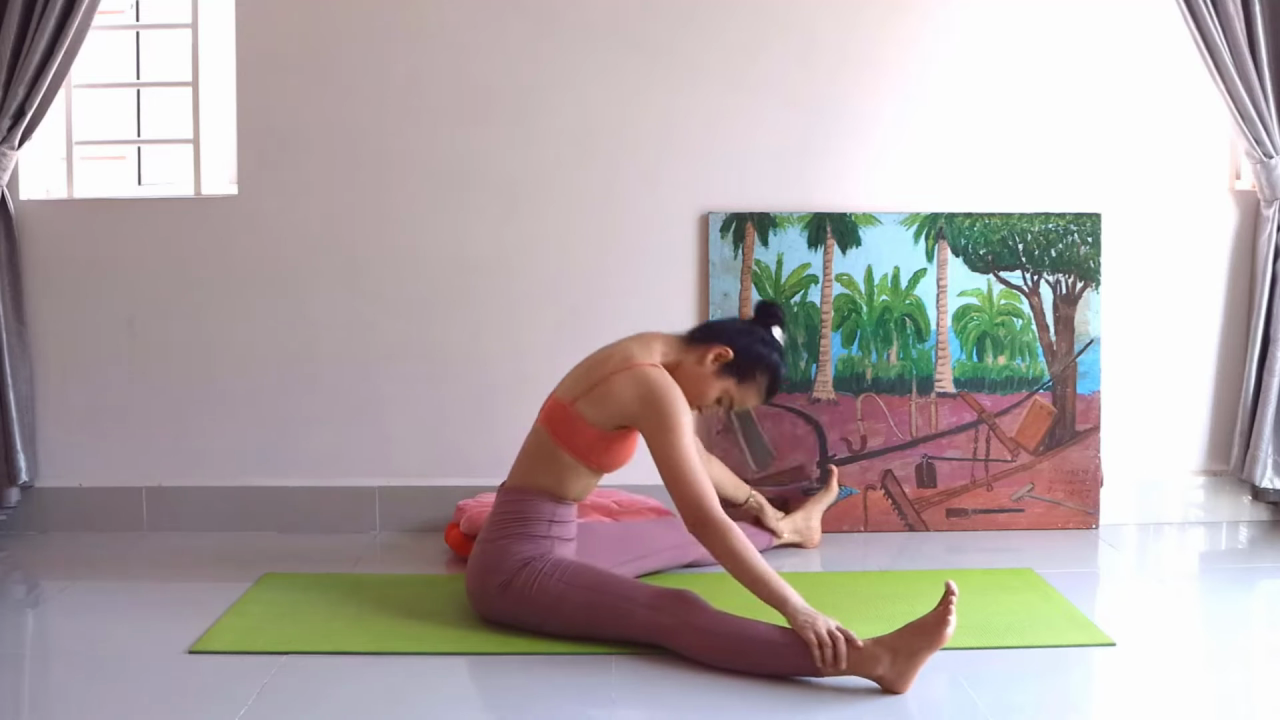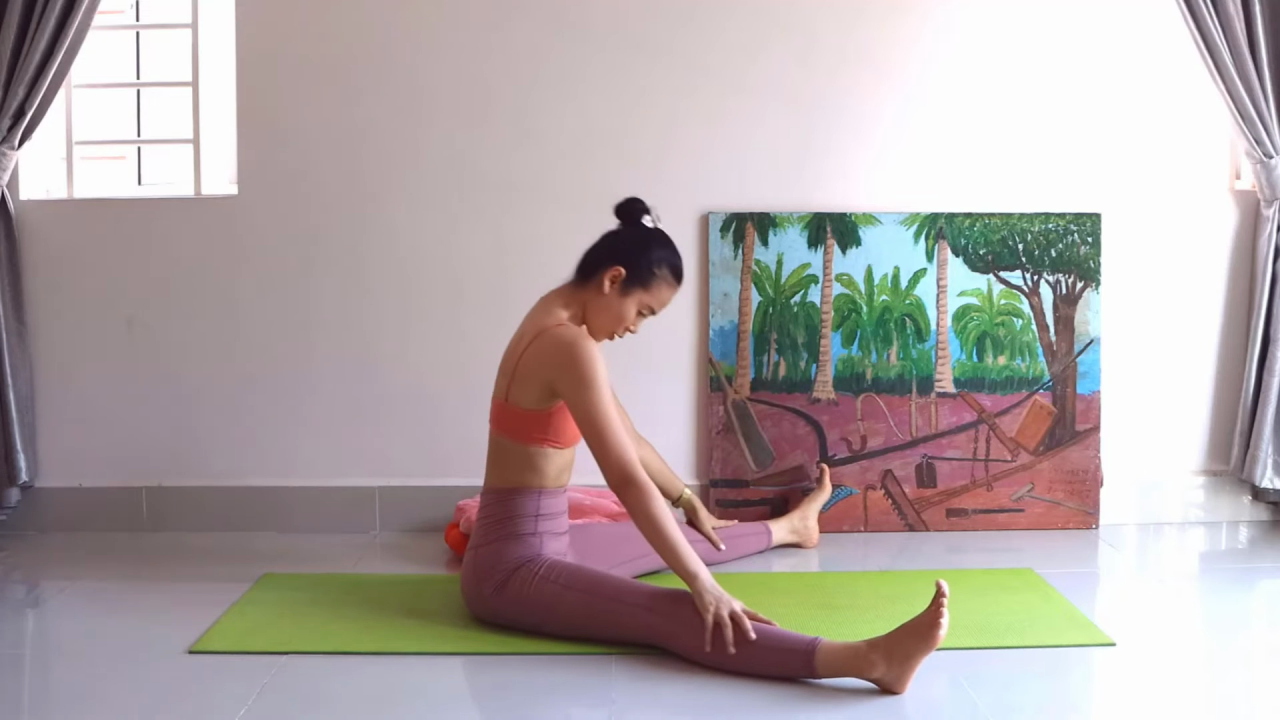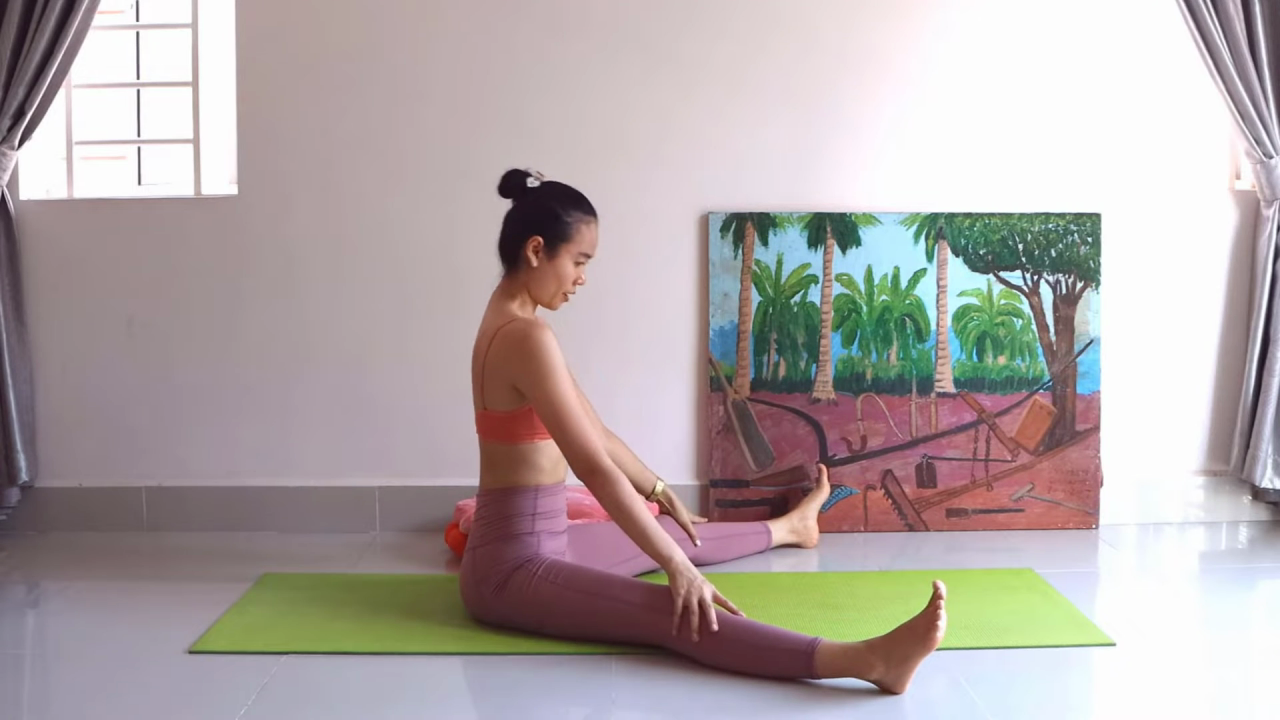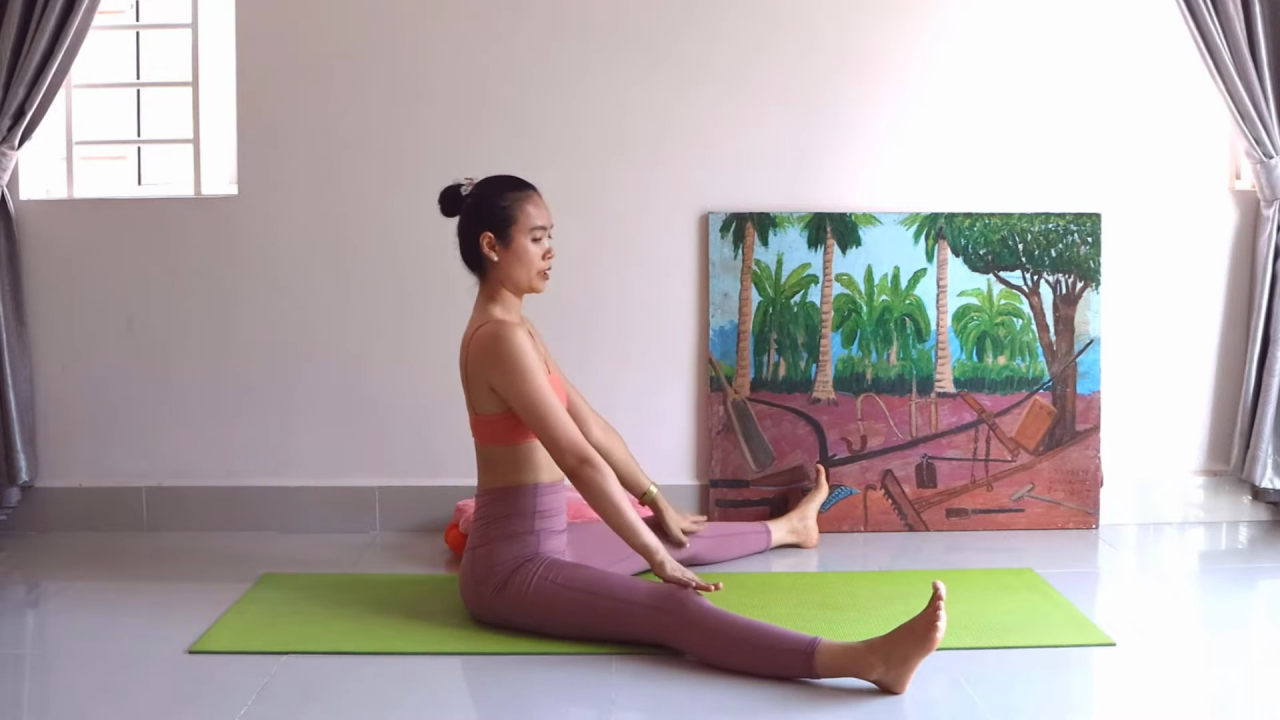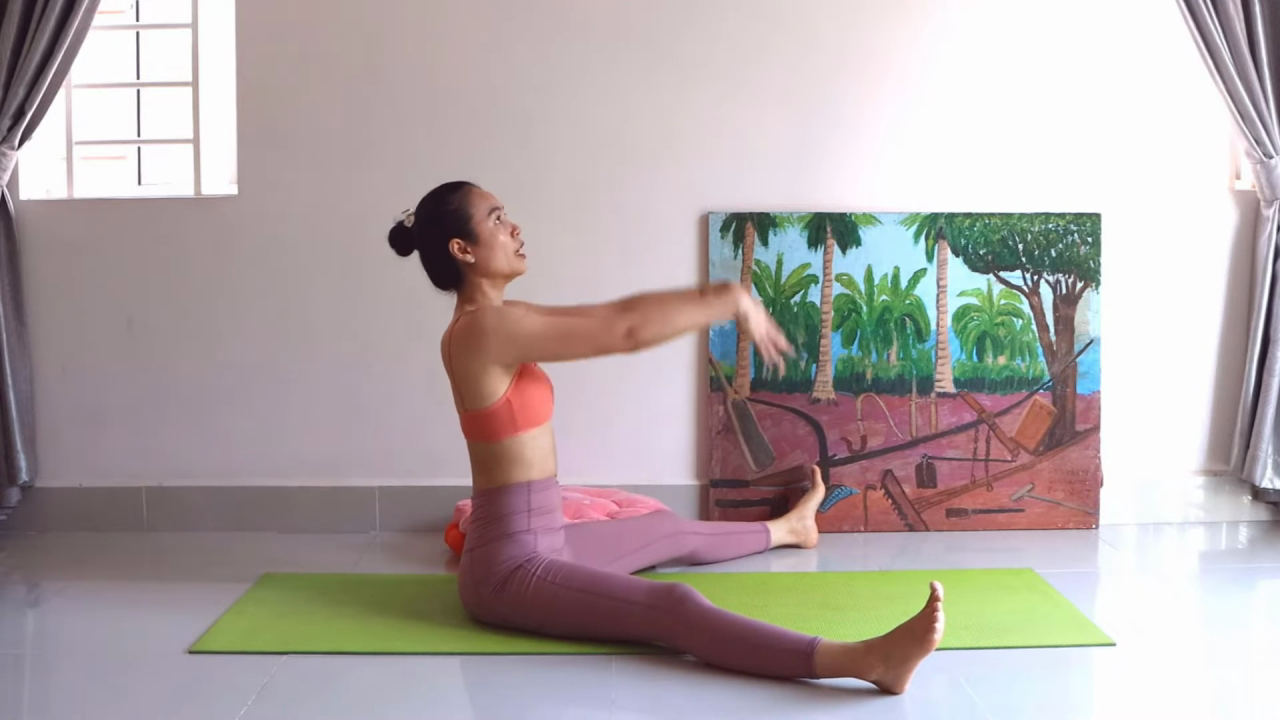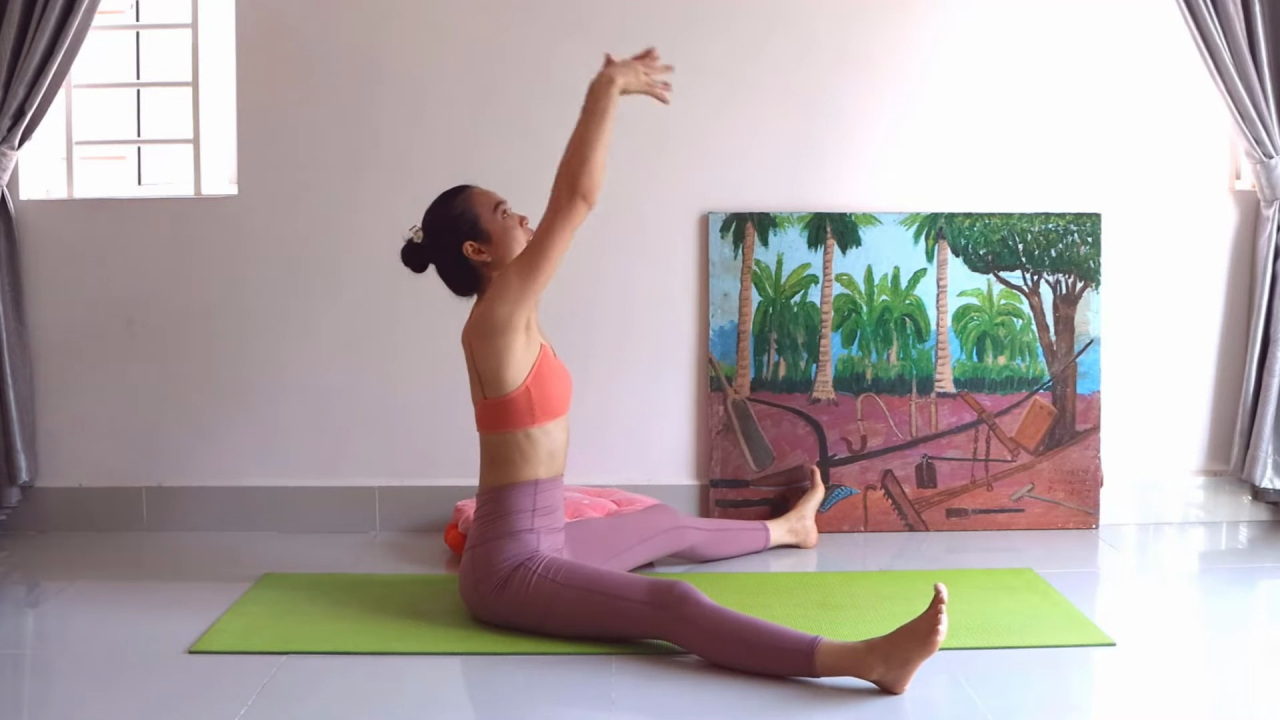
dt=0.5s
person 1, frame 1
left shoulder: (649, 356)
right shoulder: (656, 388)
left elbow: (691, 457)
right elbow: (707, 522)
left wrist: (755, 504)
right wrist: (797, 610)
left hip: (547, 541)
right hip: (518, 565)
left knee: (678, 536)
right knee: (676, 614)
left ankle: (789, 528)
right ankle: (870, 659)
person 1, frame 2
left shoulder: (557, 321)
right shoulder: (569, 347)
left elbow: (625, 437)
right elbow: (627, 479)
left wrist: (688, 501)
right wrist: (703, 584)
left hip: (544, 542)
right hip: (513, 567)
left knee: (674, 536)
right knee: (672, 614)
left ankle: (787, 527)
right ankle: (867, 660)
person 1, frame 3
left shoulder: (512, 323)
right shoulder: (527, 338)
left elbow: (595, 434)
right elbow: (594, 467)
left wrist: (664, 496)
right wrist: (677, 567)
left hip: (541, 540)
right hip: (511, 567)
left knee: (677, 533)
right knee: (674, 614)
left ankle: (788, 528)
right ankle: (870, 660)
person 1, frame 4
left shoulder: (511, 327)
right shoulder: (501, 338)
left elbow: (589, 425)
right elbow: (579, 459)
left wrist: (655, 501)
right wrist: (657, 559)
left hip: (540, 542)
right hip: (510, 567)
left knee: (671, 536)
right knee: (675, 609)
left ankle: (787, 528)
right ankle: (868, 660)
person 1, frame 5
left shoulder: (501, 322)
right shoulder: (482, 331)
left elbow: (612, 314)
right elbow: (625, 332)
left wrist: (716, 297)
right wrist: (728, 302)
left hip: (542, 540)
right hip: (509, 566)
left knee: (666, 530)
right knee: (673, 608)
left ankle: (785, 528)
right ankle: (868, 660)
person 1, frame 6
left shoulder: (509, 317)
right shoulder: (497, 317)
left elbow: (571, 198)
right elbow: (577, 198)
left wrist: (606, 94)
right wrist: (605, 91)
left hip: (538, 541)
right hip: (511, 567)
left knee: (664, 526)
right knee: (675, 606)
left ankle: (785, 528)
right ankle: (867, 660)
